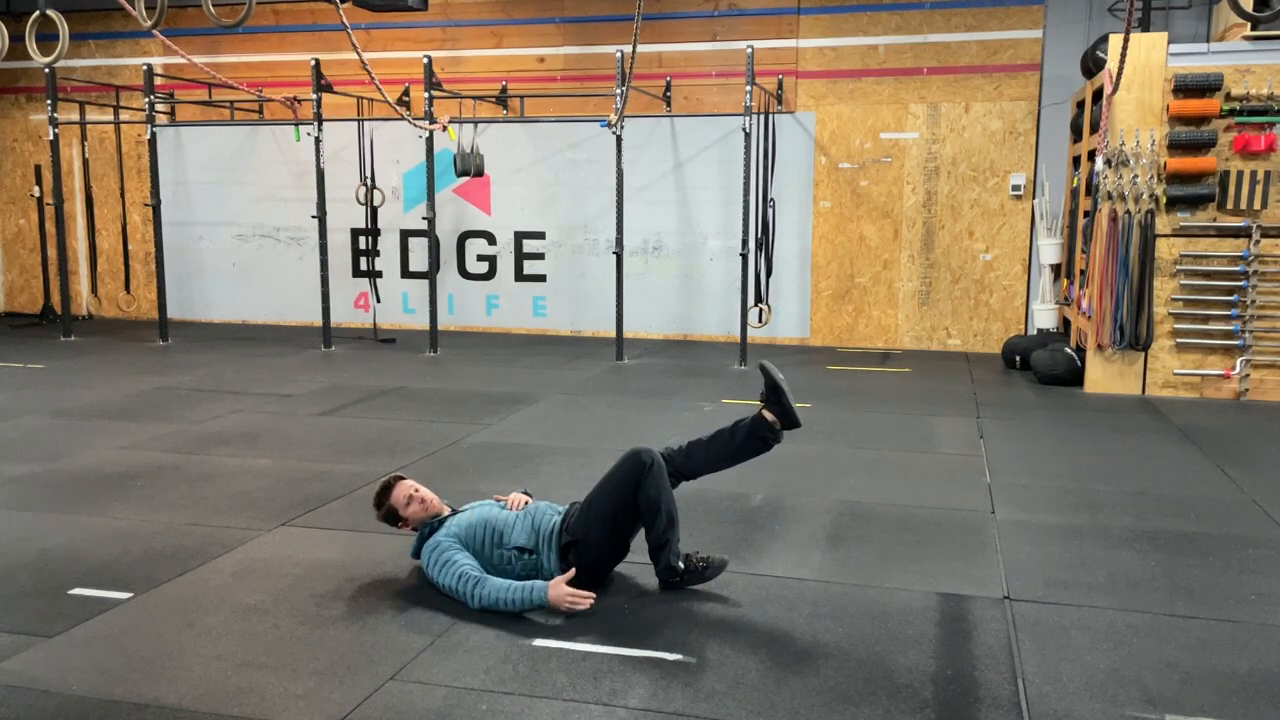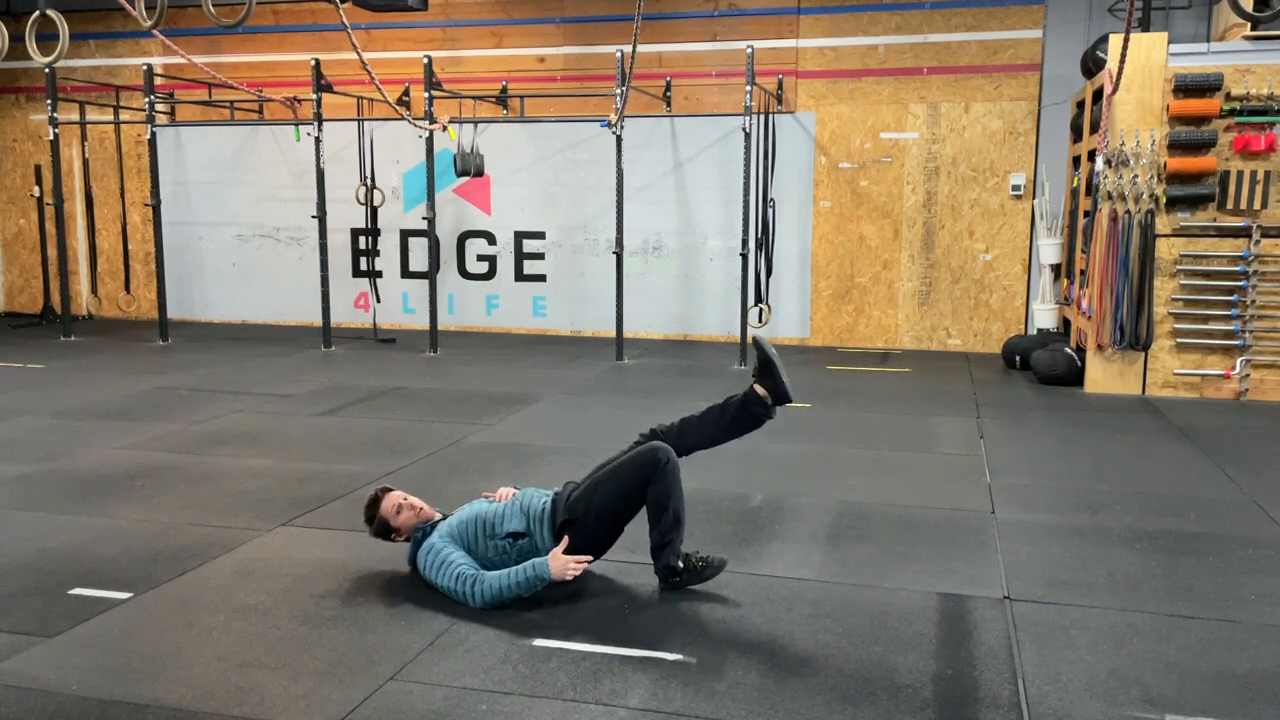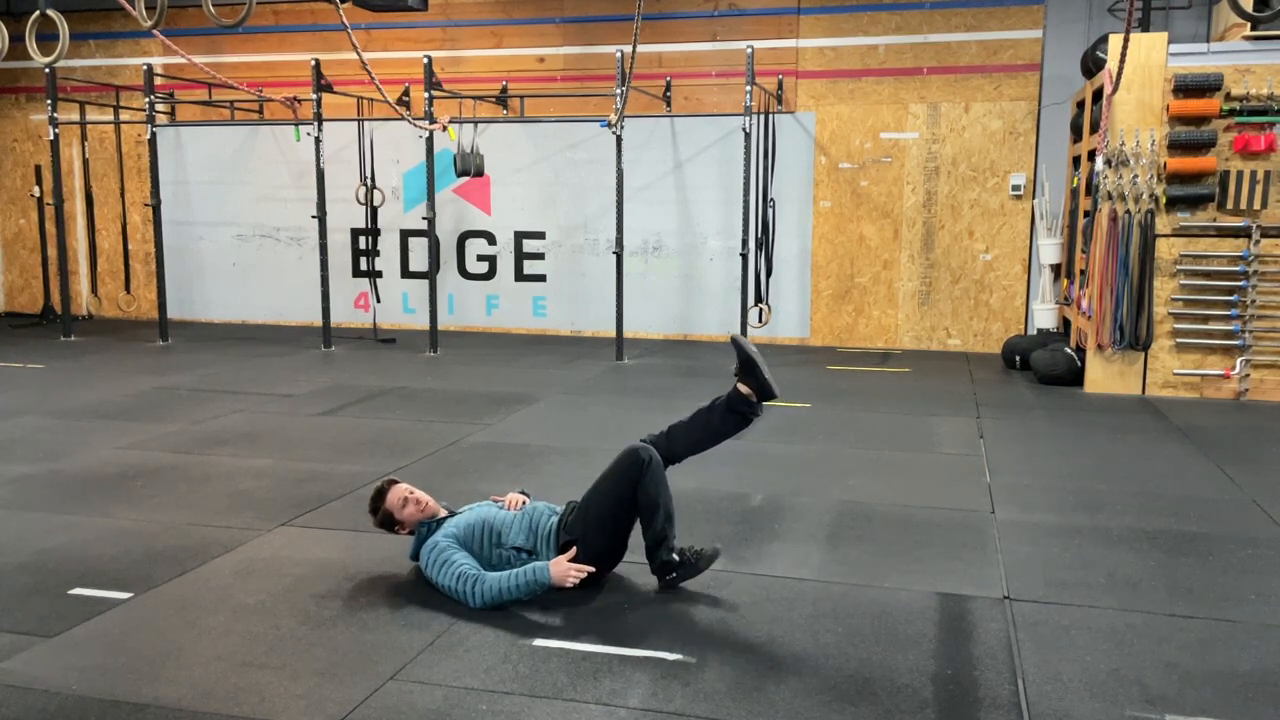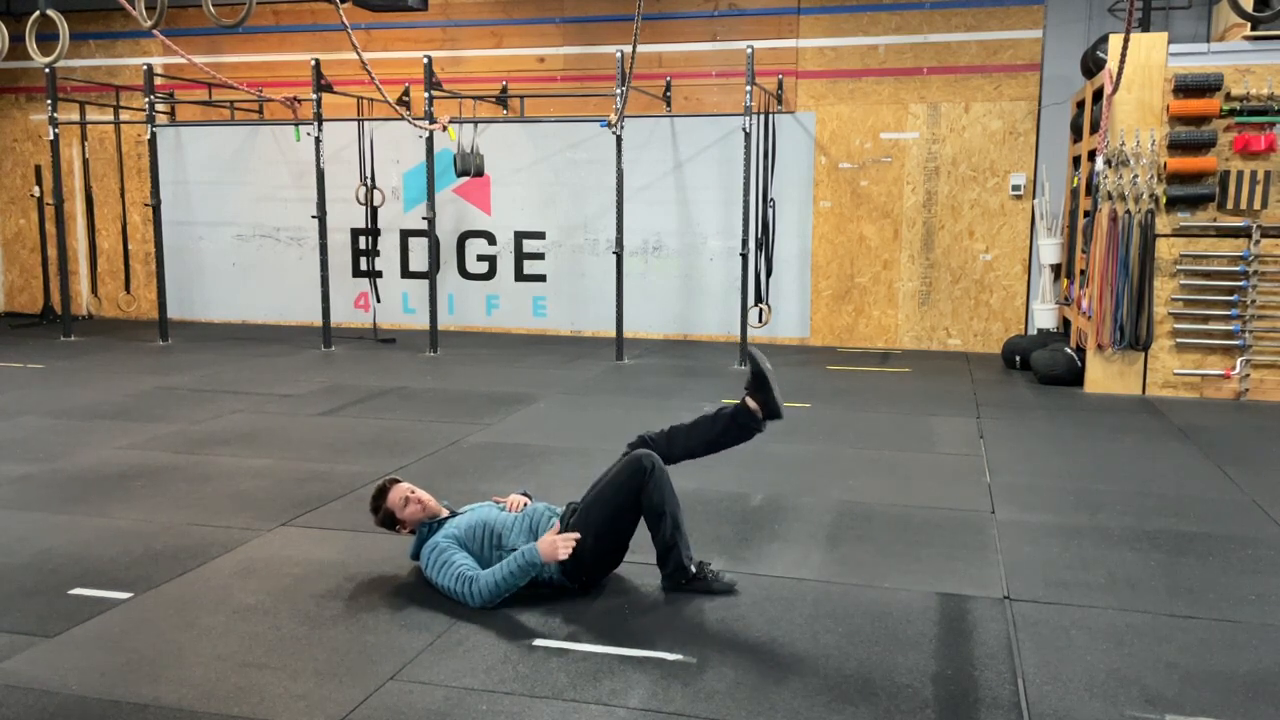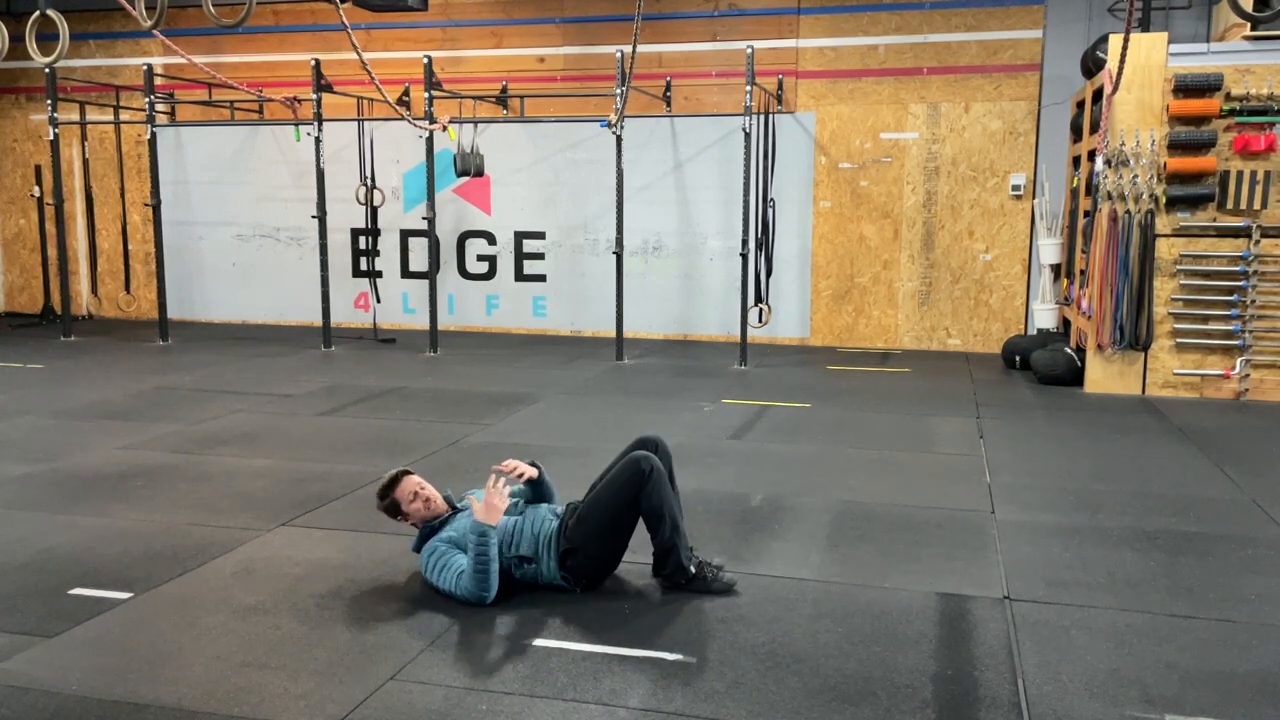
dt=1s
person 1, frame 1
left shoulder: (467, 510)
right shoulder: (439, 549)
right elbow: (478, 590)
left wrist: (520, 496)
right wrist: (543, 593)
left hip: (571, 523)
right hip: (577, 553)
left knee: (670, 462)
right knee: (642, 462)
left ankle: (768, 421)
right ankle: (673, 568)
person 1, frame 2
left shoulder: (457, 520)
right shoulder: (433, 552)
right elbow: (477, 589)
left wrist: (511, 492)
right wrist: (543, 569)
left hip: (564, 504)
right hip: (570, 530)
left knee: (659, 440)
right knee: (657, 459)
left ankle: (759, 397)
right ankle: (672, 567)
person 1, frame 3
left shoulder: (465, 514)
right shoulder: (436, 550)
right elbow: (478, 590)
left wrist: (517, 495)
right wrist: (544, 573)
left hip: (569, 522)
right hip: (576, 551)
left knee: (653, 449)
right knee: (640, 459)
left ankle: (745, 396)
right ankle: (667, 564)
person 1, frame 4
left shoulder: (463, 515)
right shoulder: (436, 551)
right elbow: (478, 590)
left wrist: (520, 497)
right wrist: (535, 554)
left hip: (570, 525)
right hip: (577, 562)
left knee: (644, 448)
right knee: (644, 466)
left ankle: (751, 411)
right ankle: (681, 574)
person 1, frame 5
left shoulder: (470, 499)
right shoulder: (436, 551)
left elbow: (543, 501)
right elbow: (480, 592)
left wrist: (532, 471)
right wrist: (485, 527)
left hip: (569, 522)
right hip: (574, 558)
left knee: (650, 447)
right knee: (643, 466)
left ankle: (677, 556)
right ankle: (681, 572)
